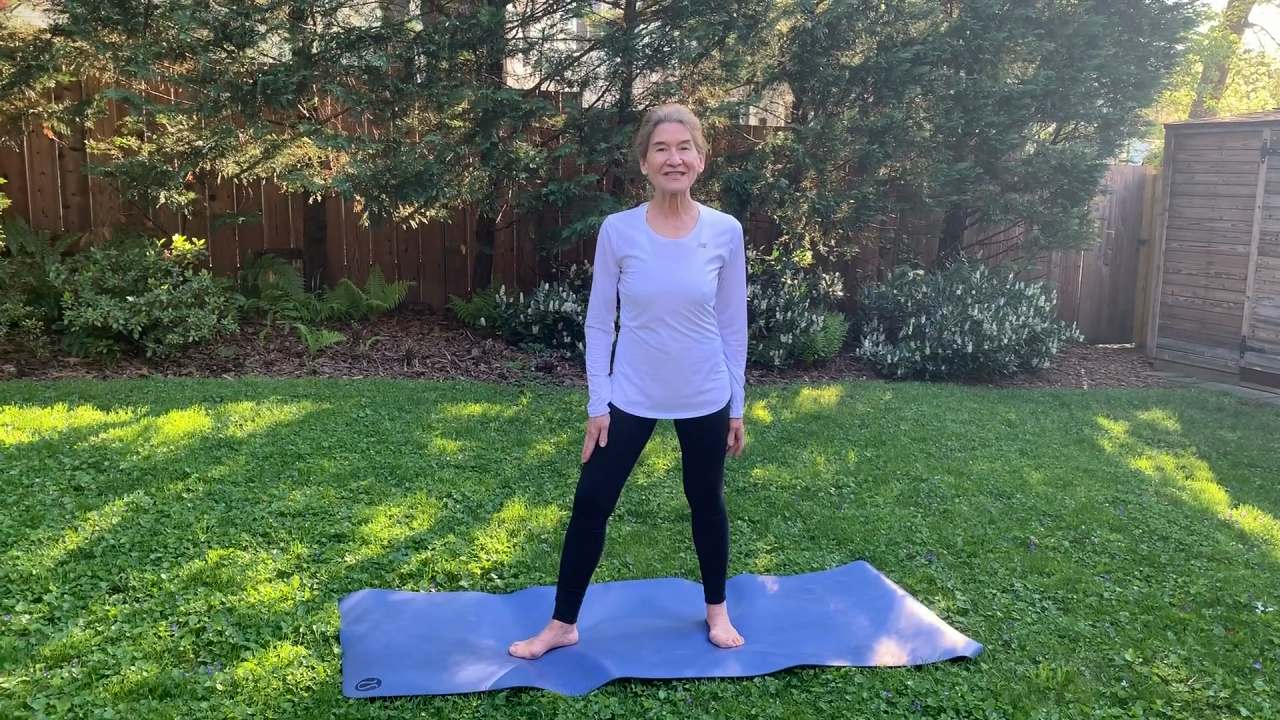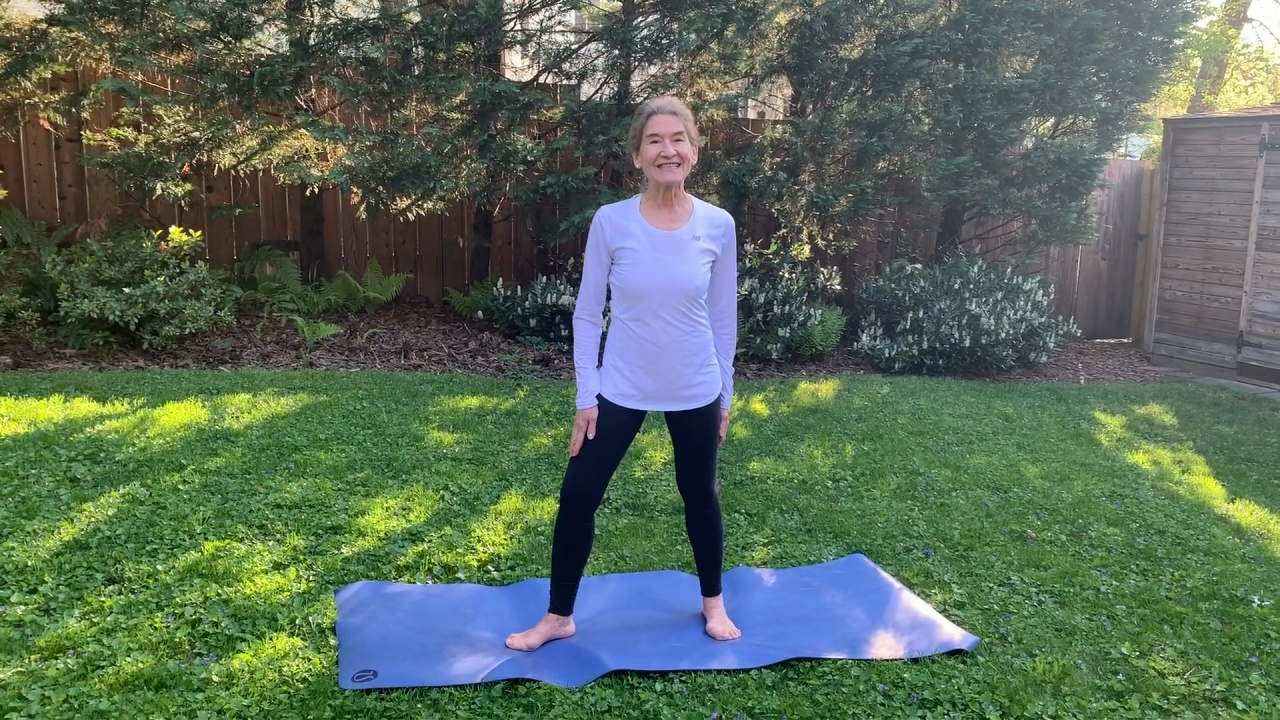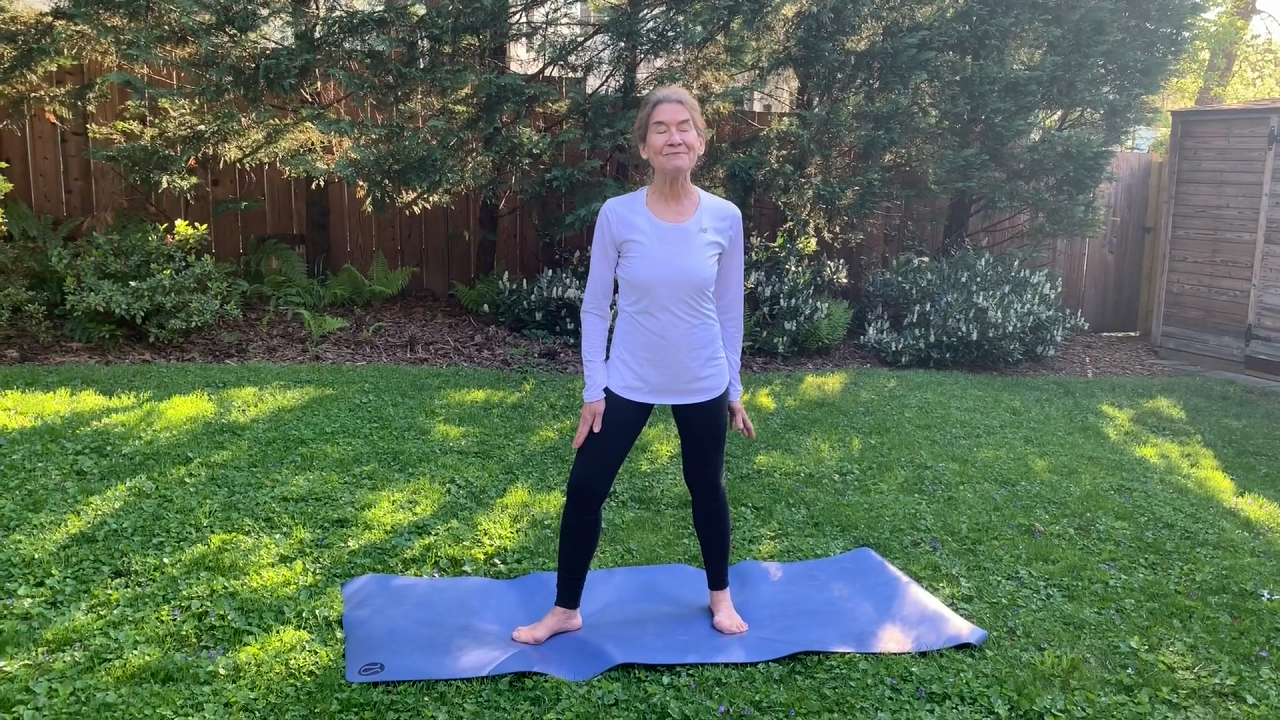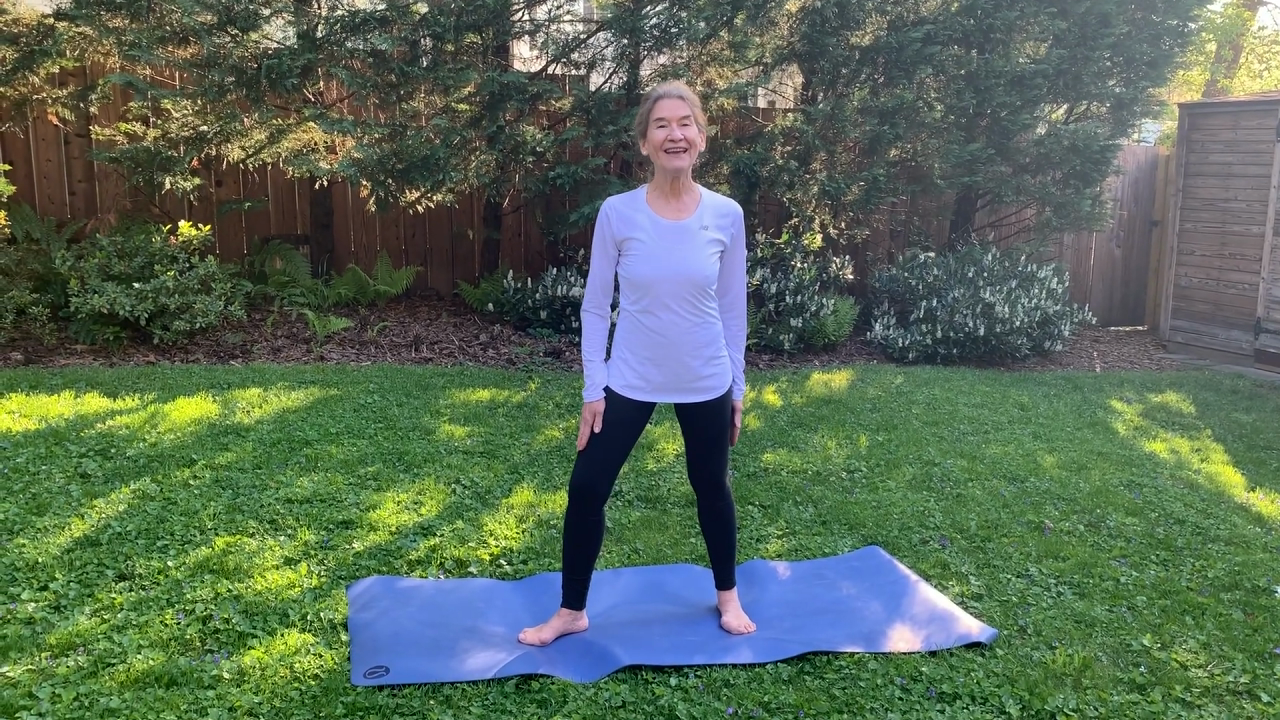
dt=0.5s
person 1, frame 1
left shoulder: (725, 232)
right shoulder: (618, 231)
left elbow: (733, 324)
right elbow: (599, 322)
left wrist: (737, 404)
right wrist: (597, 404)
left hip: (704, 398)
right hip: (632, 397)
left knee: (707, 502)
right knee: (590, 503)
left ankle: (717, 609)
right ankle: (563, 624)
person 1, frame 2
left shoulder: (718, 225)
right shoulder: (610, 222)
left elbow: (723, 315)
right elbow: (588, 313)
left wrist: (725, 393)
right wrist: (585, 395)
left hip: (694, 391)
right hip: (621, 388)
left knee: (699, 495)
right knee: (578, 495)
left ankle: (713, 602)
right ankle: (559, 615)
person 1, frame 3
left shoulder: (724, 218)
right shoulder: (617, 215)
left elbow: (730, 309)
right elbow: (595, 306)
left wrist: (734, 388)
right wrist: (593, 388)
left hip: (701, 384)
right hip: (628, 382)
left knee: (707, 489)
right knee: (584, 489)
left ankle: (719, 595)
right ankle: (565, 609)
person 1, frame 4
left shoulder: (726, 215)
right shoulder: (617, 213)
left elbow: (733, 308)
right elbow: (596, 305)
left wrist: (738, 387)
right wrist: (593, 388)
left hip: (705, 382)
right hip: (630, 381)
left knee: (711, 489)
right knee: (586, 489)
left ankle: (727, 595)
right ankle: (571, 611)
